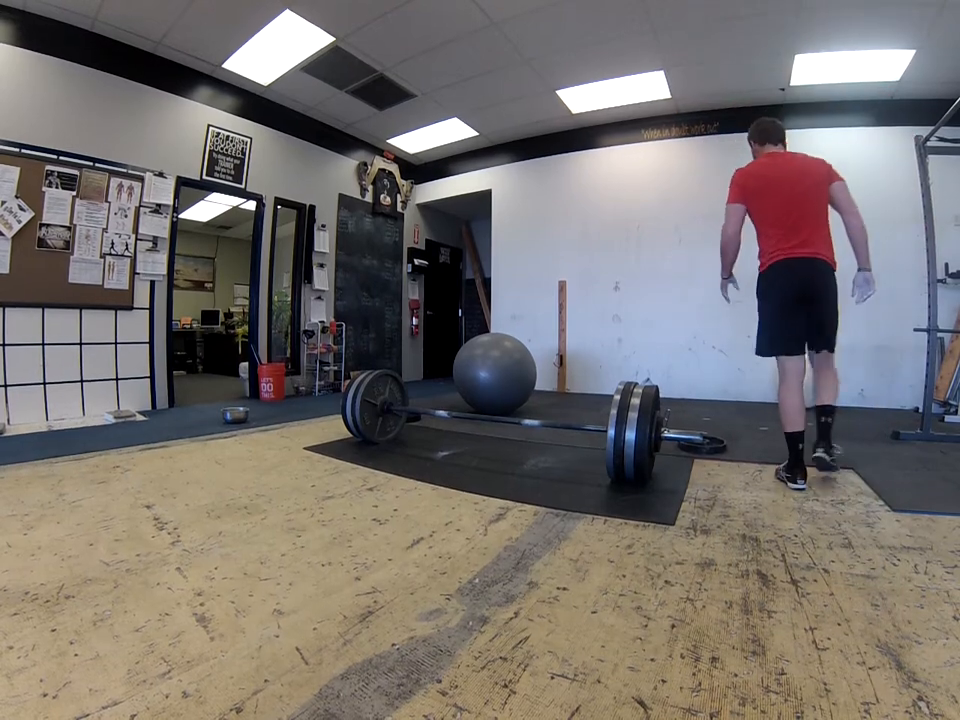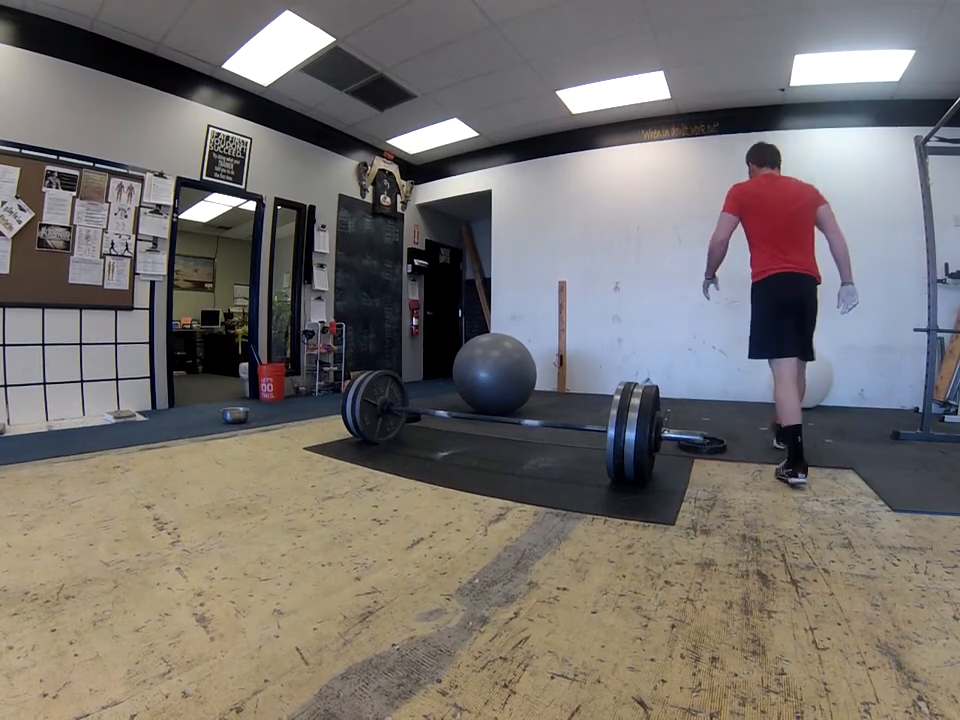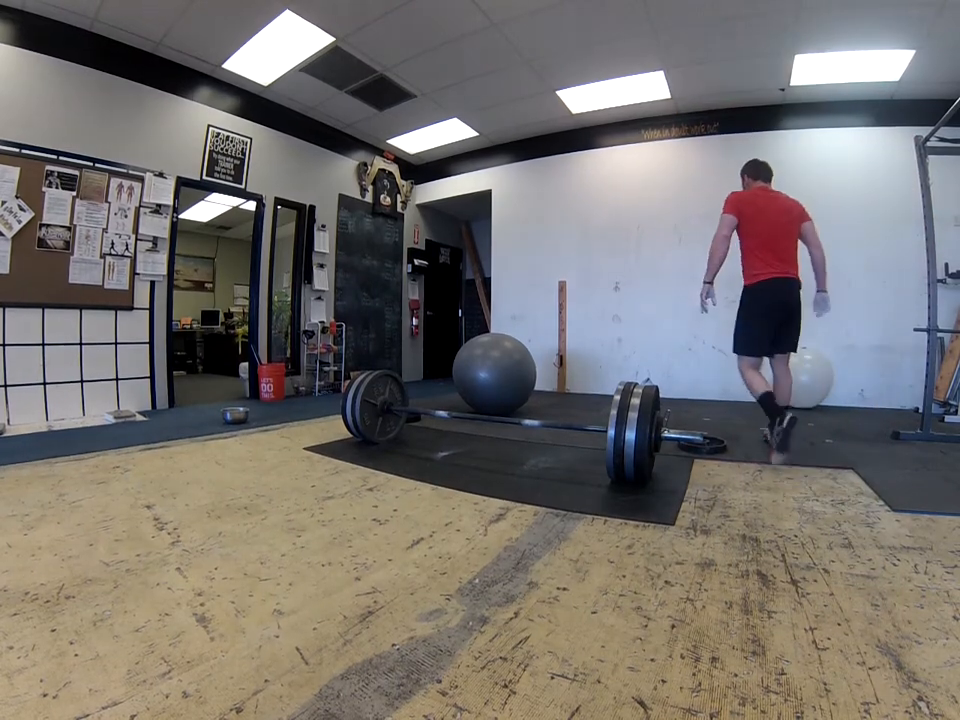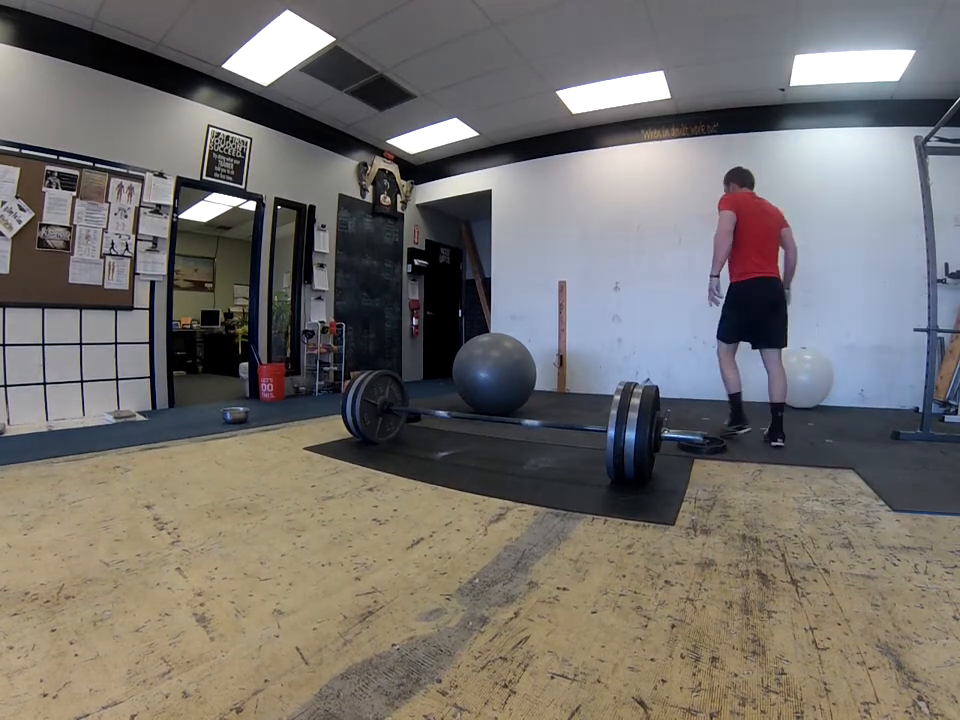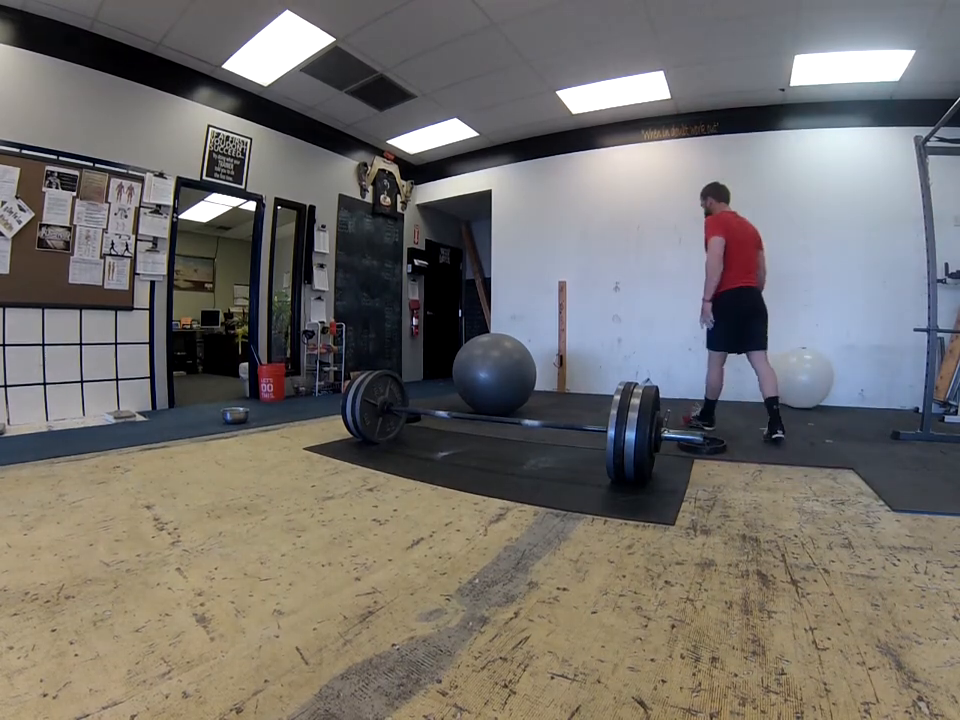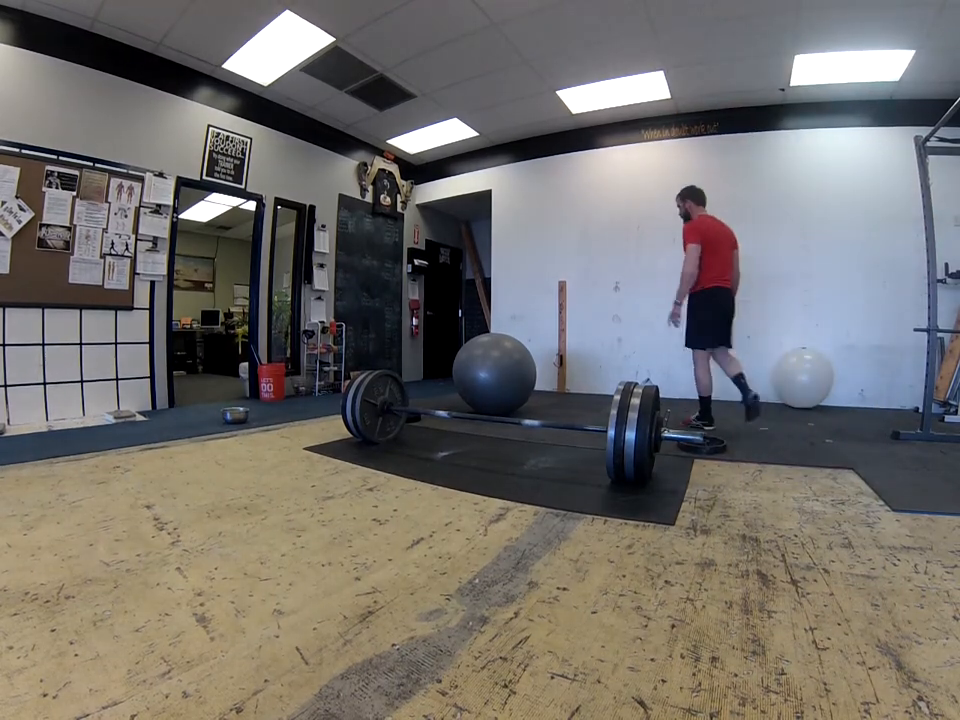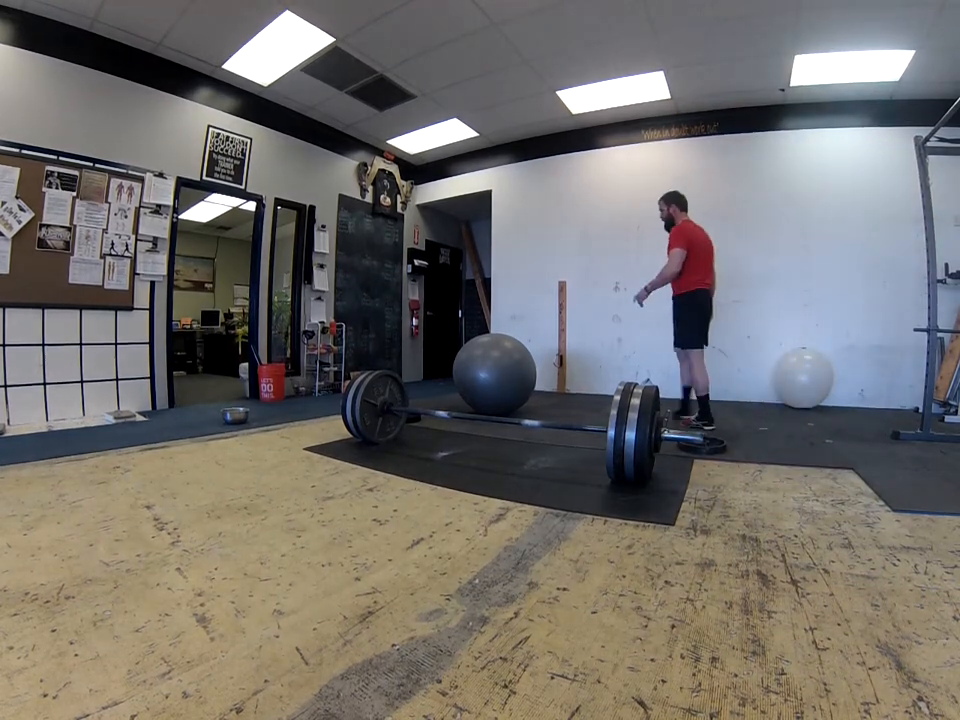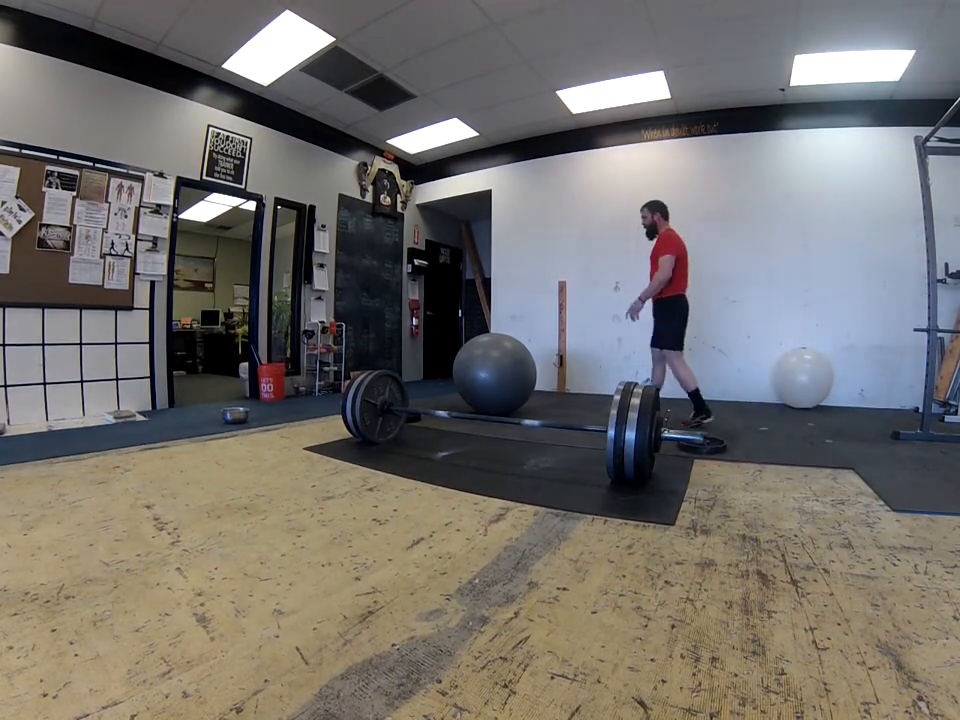
dt=0.2s
person 1, frame 1
left shoulder: (746, 176)
right shoulder: (819, 167)
left elbow: (730, 233)
right elbow: (852, 216)
left wrist: (726, 273)
right wrist: (865, 268)
left hip: (778, 276)
right hip: (820, 272)
left knee: (790, 373)
right knee: (824, 362)
left ankle: (796, 466)
right ankle: (824, 440)
person 1, frame 2
left shoulder: (742, 192)
right shoulder: (808, 190)
left elbow: (720, 239)
right elbow: (835, 235)
left wrist: (710, 275)
right wrist: (847, 282)
left hip: (771, 287)
right hip: (805, 285)
left knee: (784, 372)
right knee: (797, 366)
left ankle: (795, 461)
right ankle: (787, 433)
person 1, frame 3
left shoulder: (738, 200)
right shoulder: (793, 205)
left elbow: (721, 239)
right elbow: (816, 247)
left wrist: (708, 281)
right wrist: (821, 290)
left hip: (760, 290)
right hip: (790, 290)
left knee: (749, 366)
right knee: (781, 364)
left ankle: (779, 416)
right ankle: (779, 429)
person 1, frame 4
left shoulder: (730, 201)
right shoulder: (773, 210)
left elbow: (724, 233)
right elbow: (791, 249)
left wrist: (715, 274)
right wrist: (785, 285)
left hip: (744, 287)
right hip: (773, 288)
left knee: (725, 352)
right knee: (773, 361)
left ankle: (738, 418)
right ankle: (776, 430)
person 1, frame 5
left shoulder: (715, 222)
right shoulder: (750, 227)
left elbow: (716, 260)
right elbow: (761, 270)
left wrist: (707, 299)
left hip: (728, 299)
right hip: (753, 299)
left knee: (716, 361)
right knee: (760, 361)
left ankle: (706, 416)
right ankle: (775, 423)
person 1, frame 6
left shoulder: (693, 226)
right shoulder: (724, 228)
left elbow: (691, 266)
right elbow: (734, 269)
left wrist: (678, 302)
left hip: (706, 297)
right hip: (725, 296)
left knee: (700, 358)
right knee: (722, 353)
left ankle: (705, 417)
right ankle: (748, 394)
person 1, frame 7
left shoulder: (680, 231)
right shoulder: (699, 232)
left elbow: (673, 268)
left wrist: (647, 289)
left hip: (688, 299)
right hip: (702, 298)
left knee: (693, 357)
right knee: (686, 354)
left ankle: (705, 416)
right ankle: (685, 406)
person 1, frame 8
left shoulder: (666, 239)
right shoulder: (671, 238)
left elbow: (663, 275)
left wrist: (640, 300)
left hip: (668, 305)
right hip: (669, 304)
left knee: (674, 358)
right knee: (658, 357)
left ankle: (702, 411)
